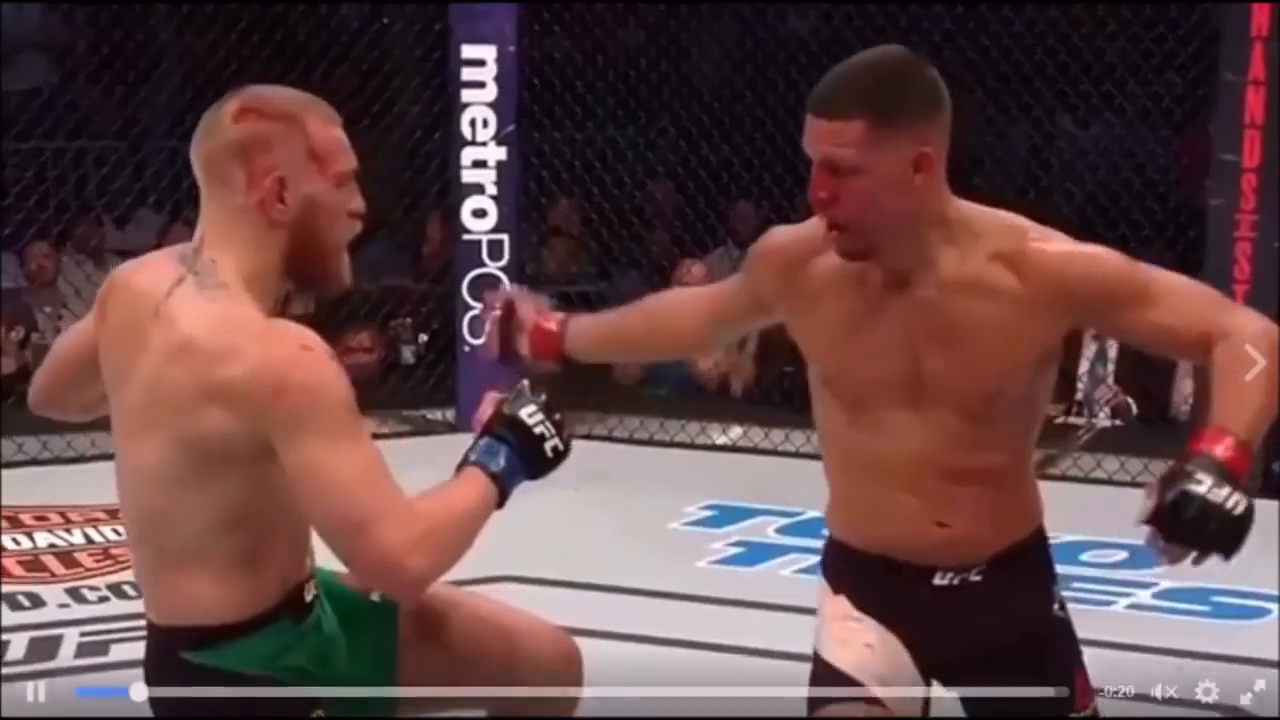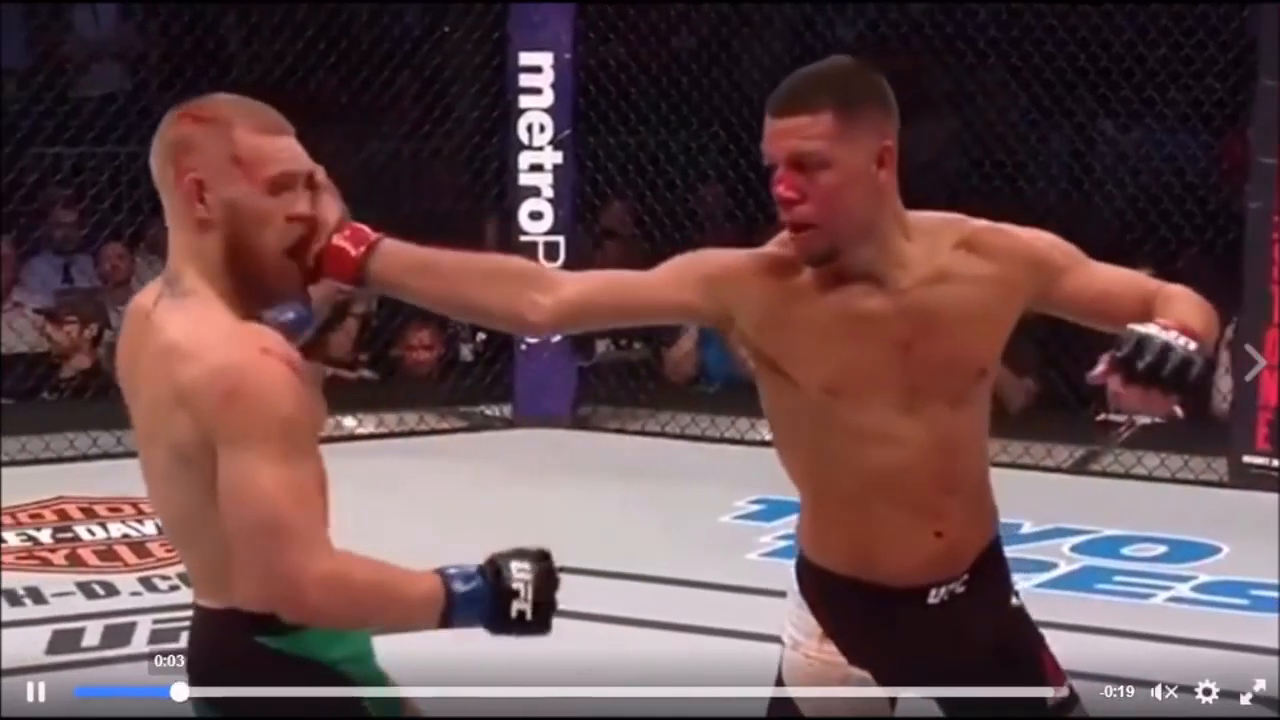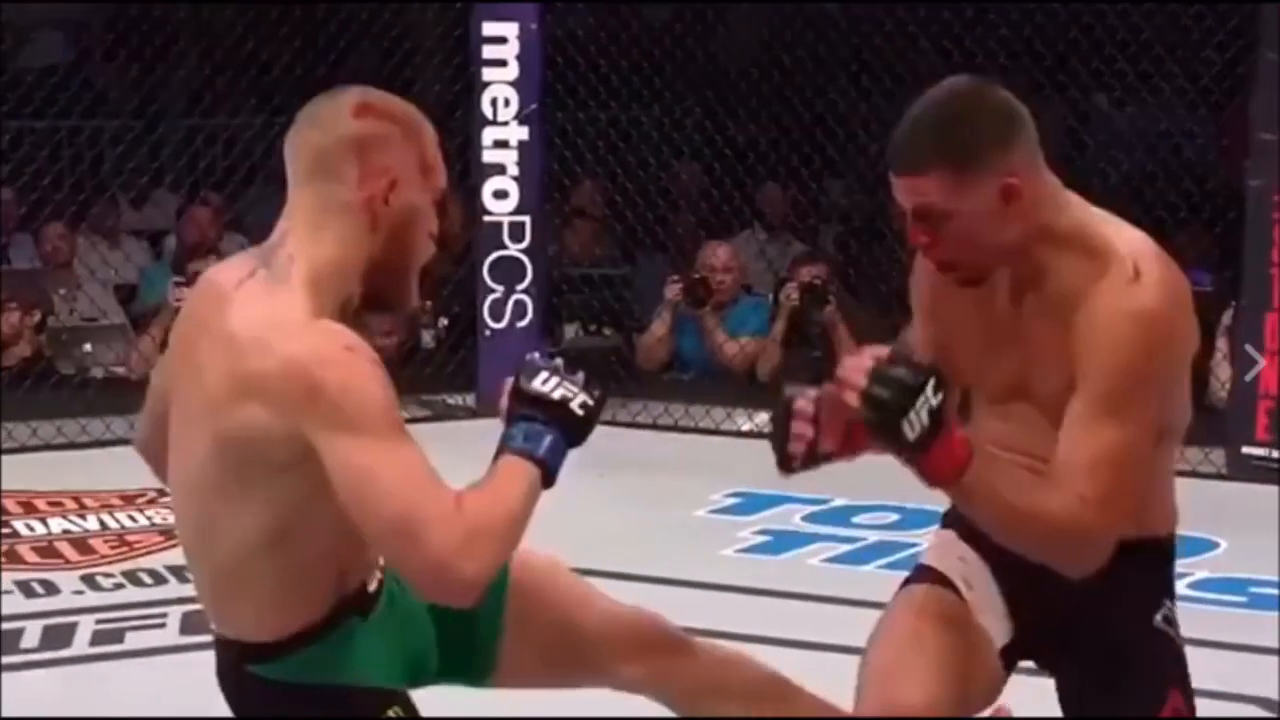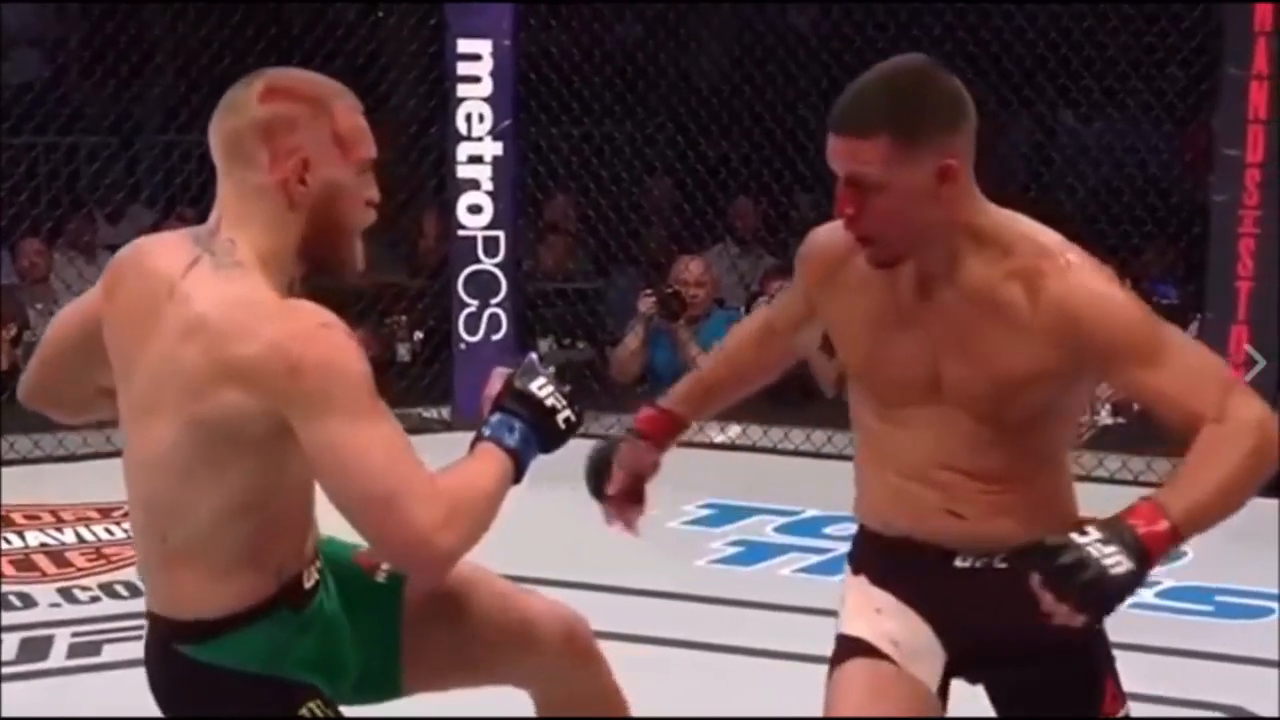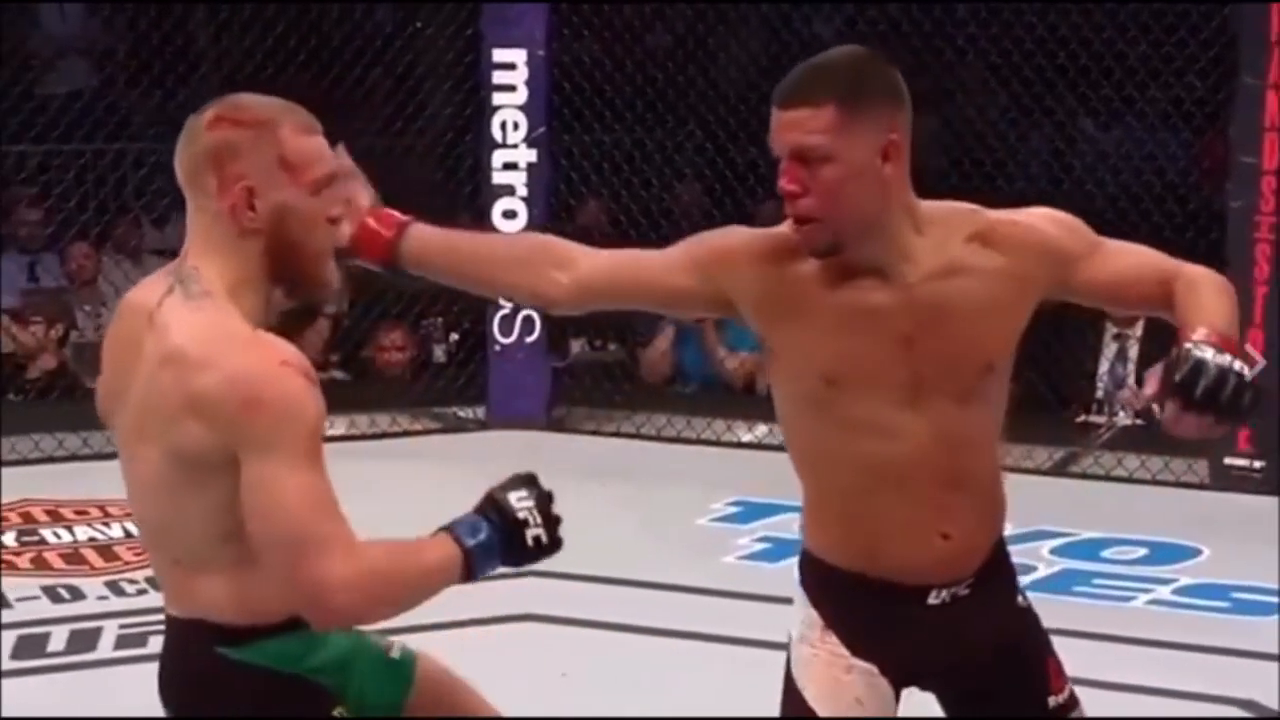
dt=1s
person 1, frame 1
left shoulder: (1043, 271)
right shoulder: (793, 263)
right elbow: (703, 316)
right wrist: (557, 337)
left hip: (1009, 588)
right hip: (866, 590)
person 1, frame 2
left shoulder: (997, 261)
right shoulder: (747, 285)
left elbow: (1174, 301)
right elbow: (543, 300)
left wrist: (1172, 342)
right wrist: (354, 254)
left hip: (976, 597)
right hip: (843, 611)
person 1, frame 3
left shoulder: (1129, 295)
right shoulder: (944, 263)
left elbow: (1082, 537)
left wrist: (935, 446)
right wrist: (841, 420)
left hip: (1116, 575)
right hip: (985, 542)
person 1, frame 4
left shoulder: (1059, 292)
right shoulder: (832, 260)
right elbow: (773, 334)
left wrist: (1136, 537)
right wrist: (656, 425)
left hip: (1035, 584)
right hip: (893, 577)
person 1, frame 5
left shoulder: (1015, 249)
right shoulder: (757, 271)
left elbow: (1192, 284)
right elbow: (565, 275)
left wrist: (1210, 347)
right wrist: (389, 236)
left hip: (982, 596)
right hip: (850, 608)
person 2, frame 1
left shoulder: (139, 283)
right shoulder: (273, 357)
left elbow: (51, 395)
right elbow: (402, 559)
right wrist: (497, 459)
left hip: (299, 613)
left knee: (543, 665)
person 2, frame 2
left shoulder: (153, 312)
right shoulder: (244, 363)
right elbow: (303, 585)
right wrist: (473, 593)
left hip: (244, 643)
right hip: (280, 663)
person 2, frame 3
left shoulder: (226, 287)
right shoulder: (313, 359)
left elbow: (158, 446)
right elbow: (453, 564)
right wrist: (534, 443)
left hip: (377, 585)
left knee: (645, 647)
person 2, frame 4
left shoulder: (144, 266)
right shoulder: (289, 339)
left elbow: (43, 387)
right elbow: (426, 538)
right wrist: (510, 437)
right hip: (241, 666)
left knee: (558, 643)
person 2, frame 5
left shoulder: (148, 304)
right shoulder: (256, 370)
left elbow: (113, 405)
right elbow: (334, 590)
right wrist: (479, 539)
left hip: (286, 649)
